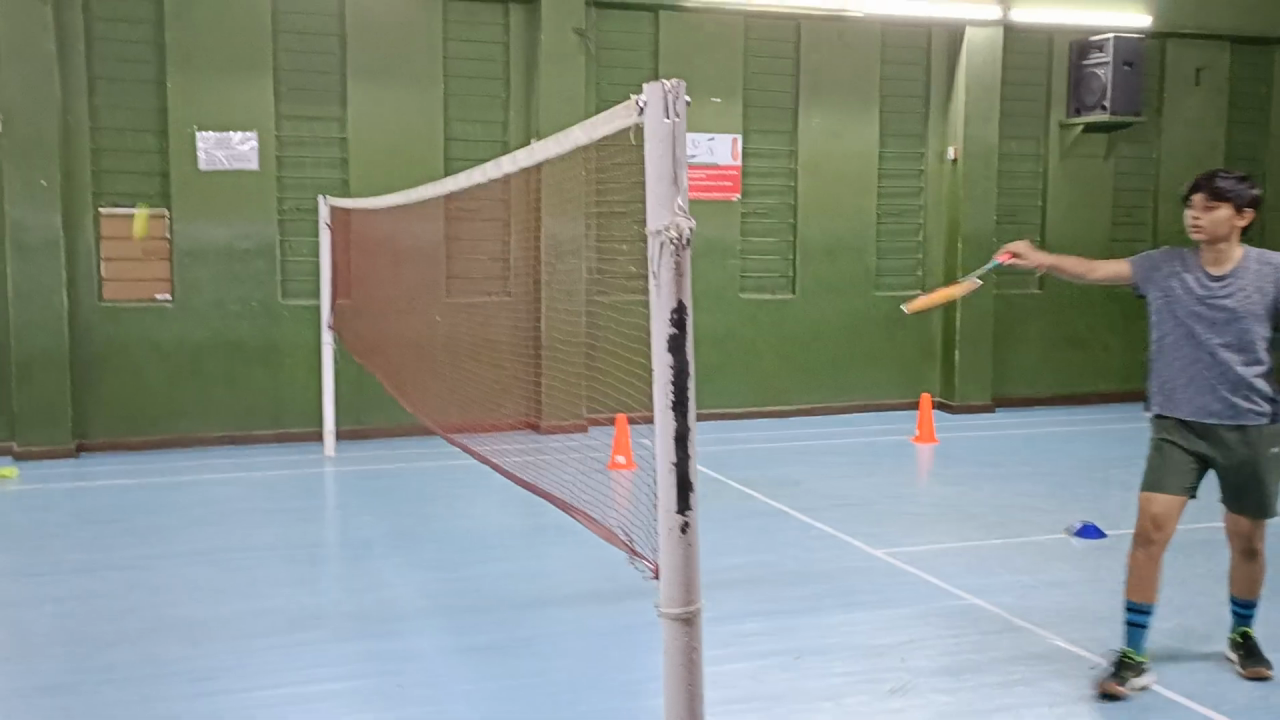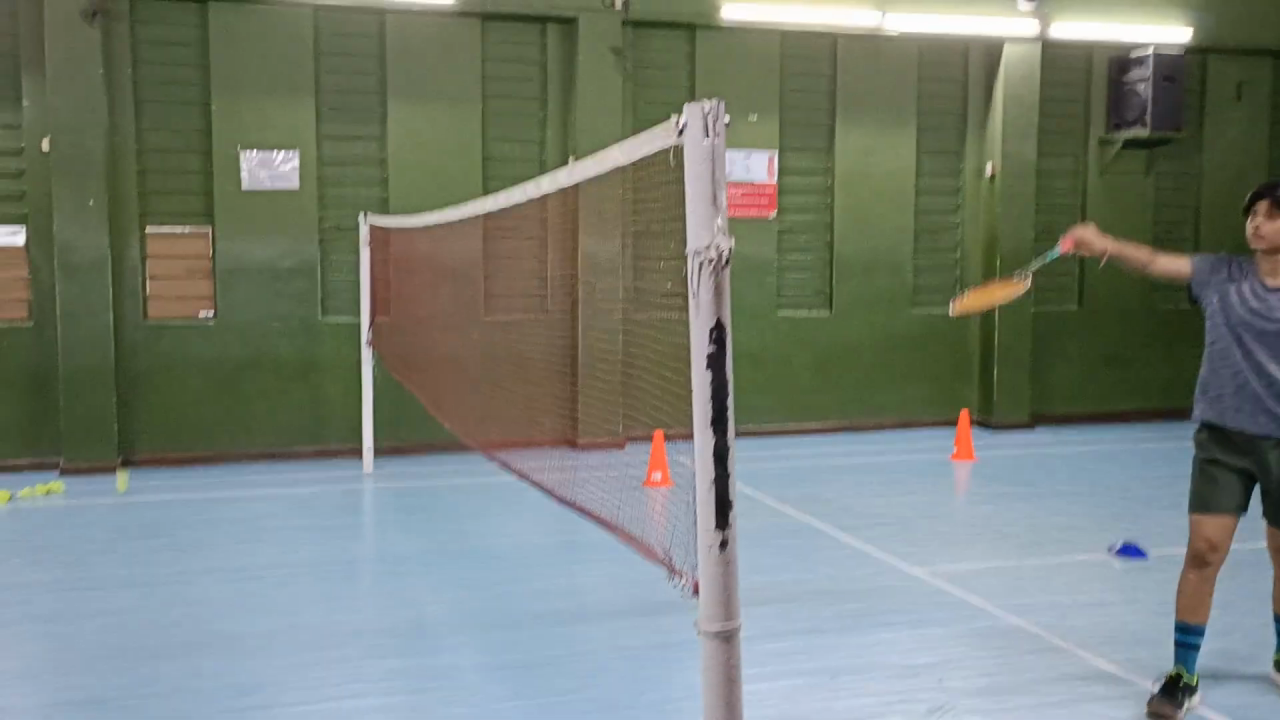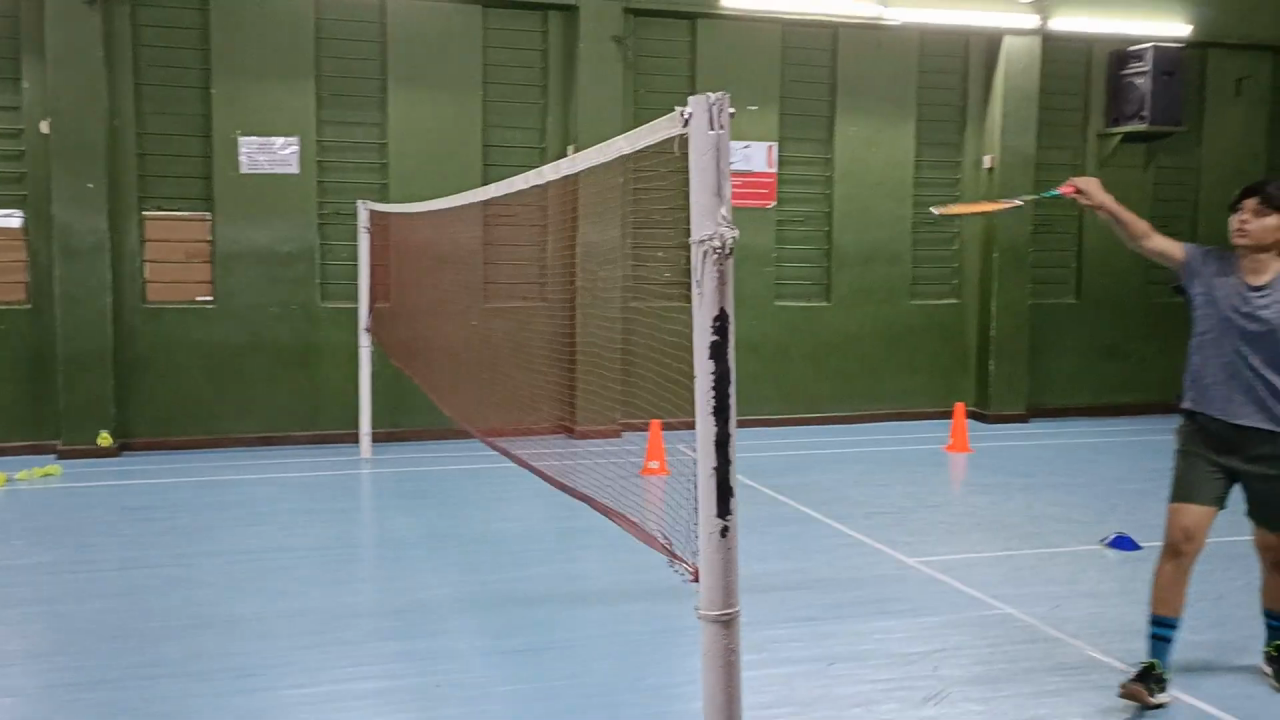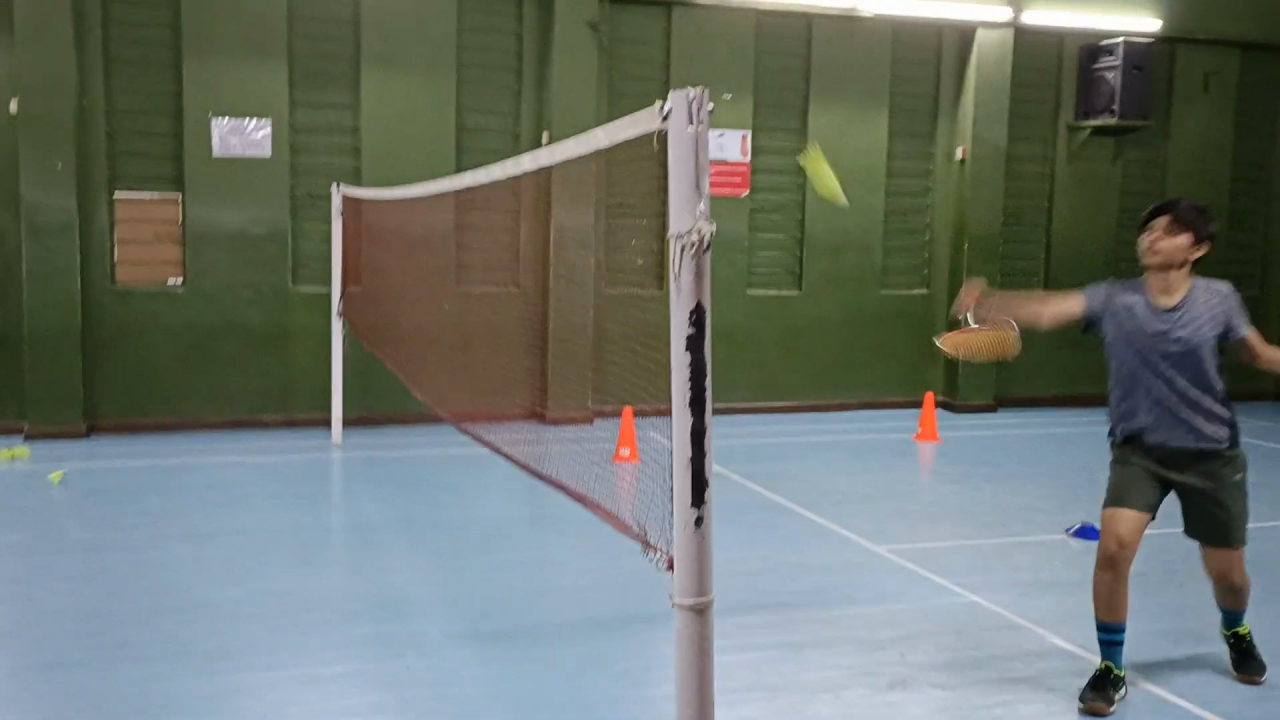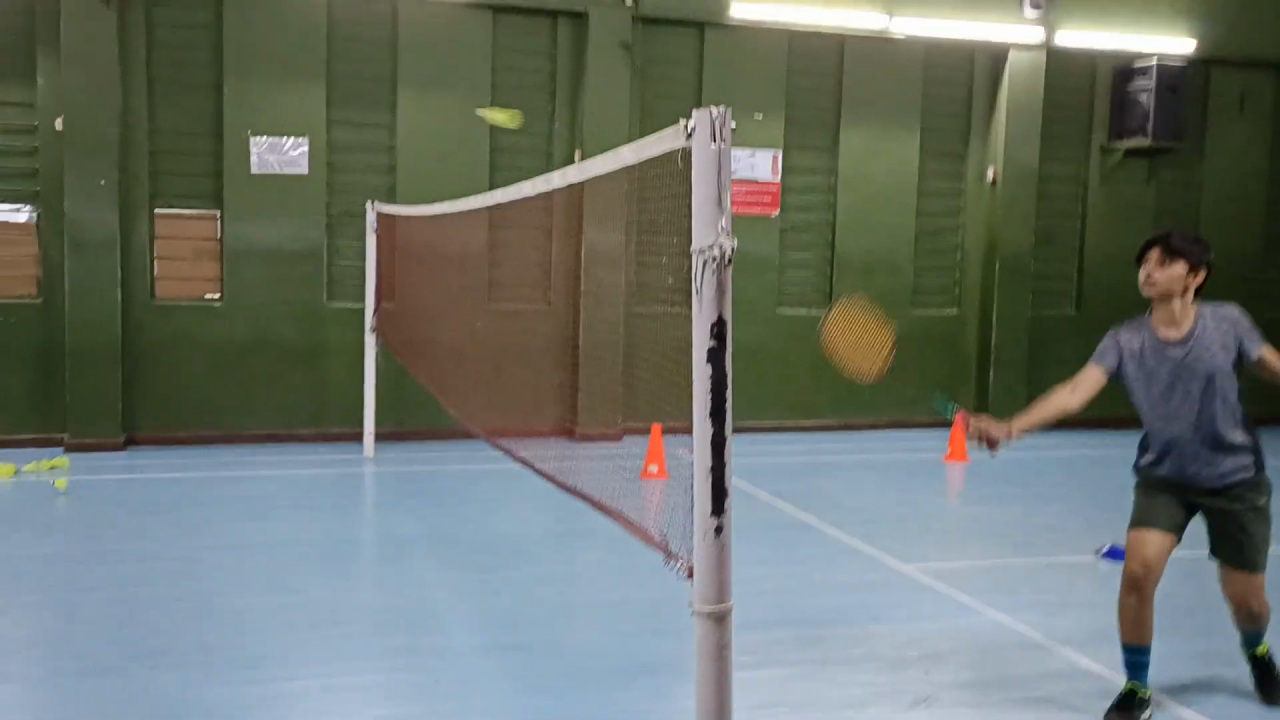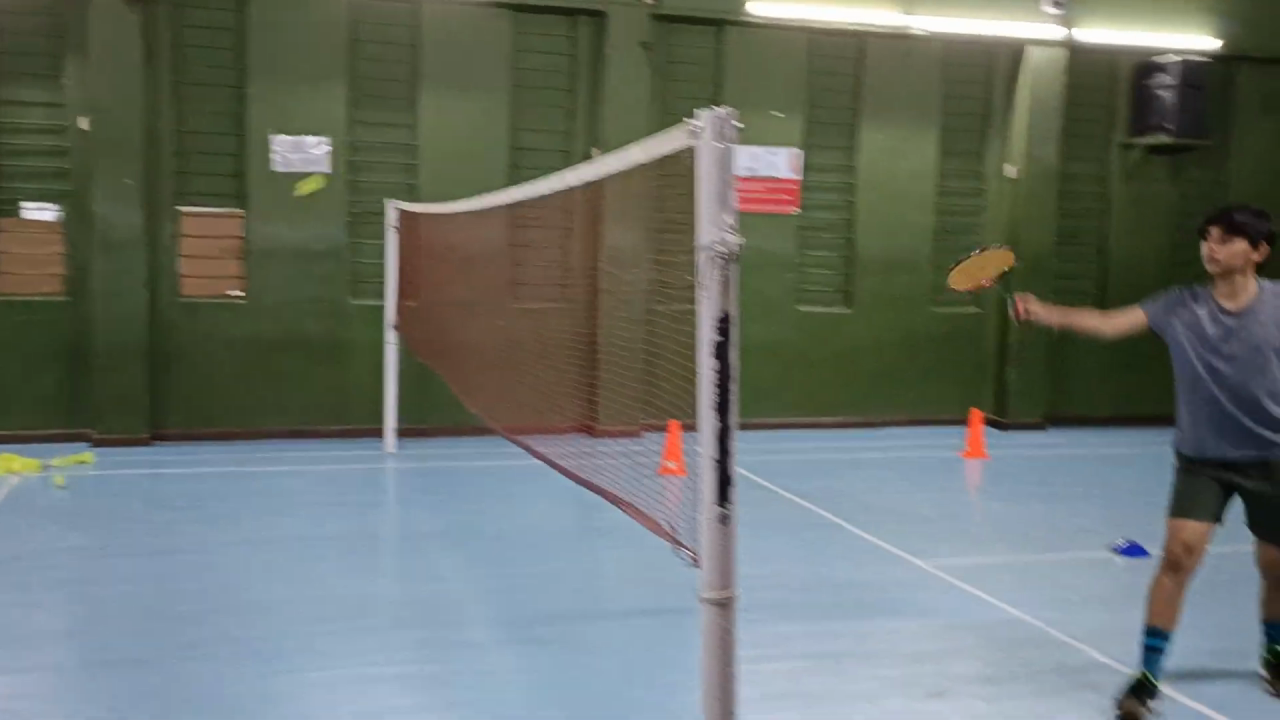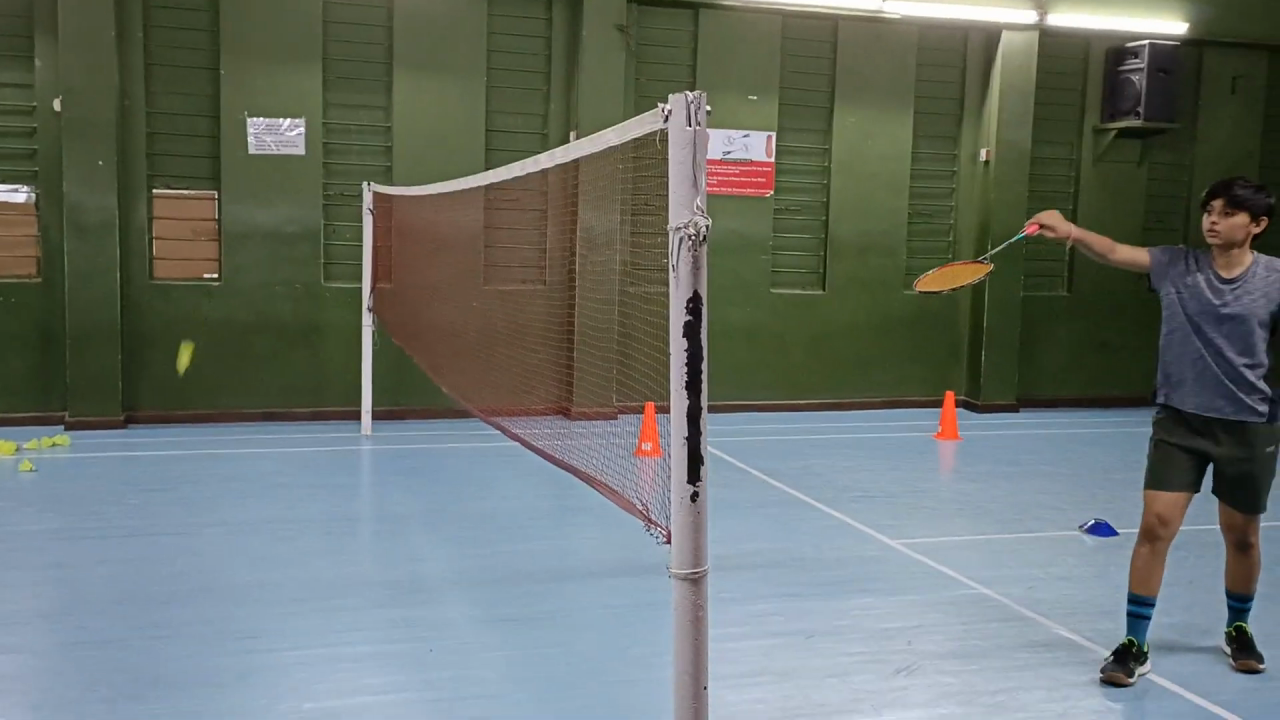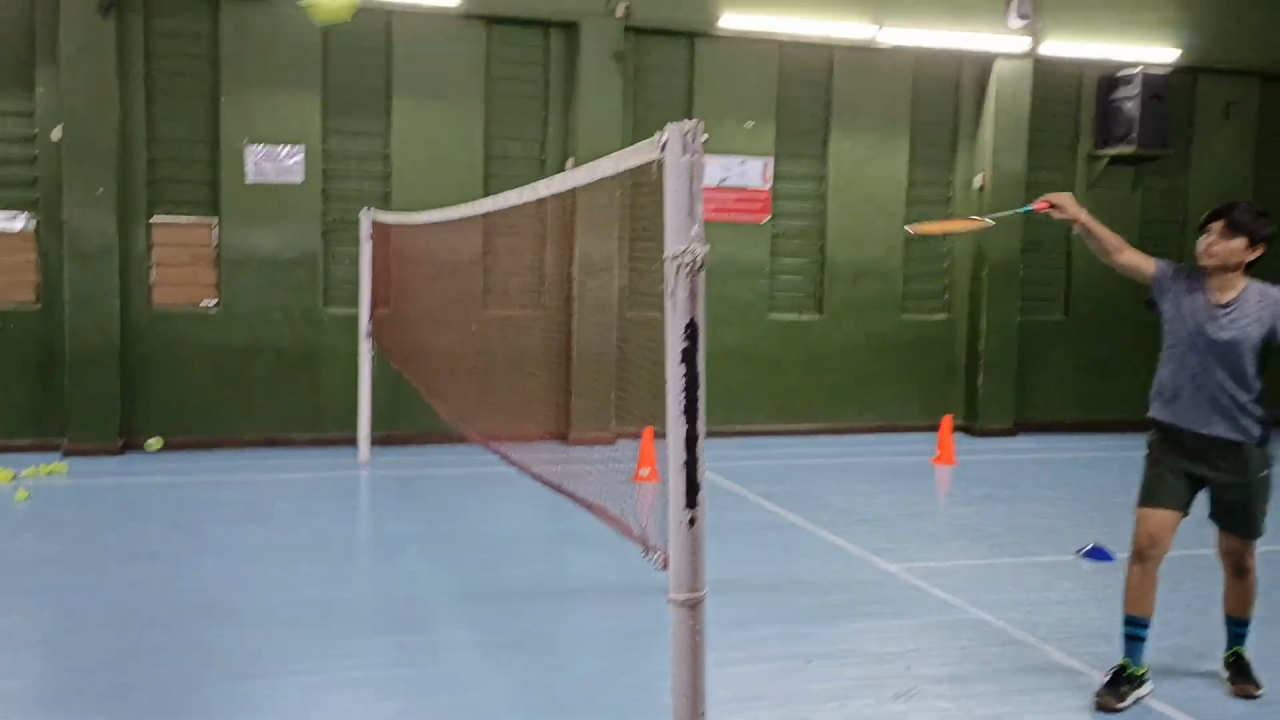
dt=0.3s
person 1, frame 1
right shoulder: (1164, 266)
right elbow: (1096, 270)
right wrist: (1040, 259)
right hip: (1177, 423)
right knee: (1151, 530)
right ankle: (1133, 656)
person 1, frame 2
right shoulder: (1220, 274)
right elbow: (1154, 264)
right wrist: (1106, 245)
right hip: (1222, 436)
right knee: (1203, 552)
right ankle: (1183, 675)
person 1, frame 3
right shoulder: (1204, 266)
right elbow: (1145, 240)
right wrist: (1104, 203)
right hip: (1206, 431)
right knee: (1179, 542)
right ankle: (1156, 667)
person 1, frame 4
left shoulder: (1219, 299)
right shoulder: (1113, 297)
right elbow: (1050, 311)
right wrist: (993, 303)
left hip: (1210, 451)
right hip: (1139, 449)
left knee: (1228, 571)
right knee: (1113, 549)
left ankle: (1236, 633)
right ankle: (1110, 669)
person 1, frame 5
left shoulder: (1230, 323)
right shoulder: (1125, 340)
right elbow: (1075, 392)
right wrist: (1012, 427)
left hip: (1235, 479)
right hip: (1164, 477)
right knee: (1139, 572)
person 1, frame 6
right shoulder: (1178, 306)
right elbow: (1110, 323)
right wrist: (1049, 316)
right hip: (1202, 458)
right knee: (1178, 556)
right ankle: (1148, 677)
person 1, frame 7
right shoulder: (1177, 265)
right elbow: (1115, 252)
right wrist: (1068, 230)
right hip: (1179, 420)
right knee: (1155, 528)
left ankle: (1238, 629)
right ankle: (1135, 644)
person 1, frame 8
right shoulder: (1176, 283)
right elbow: (1121, 254)
right wrist: (1079, 217)
right hip: (1174, 440)
left knee: (1238, 559)
right knee: (1146, 547)
left ankle: (1236, 655)
right ankle: (1132, 669)
